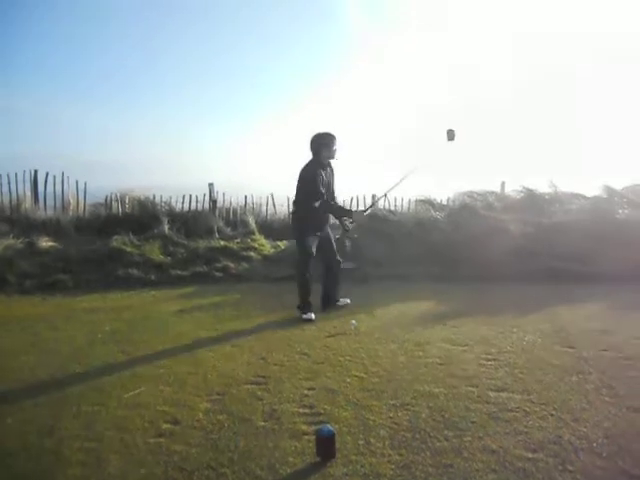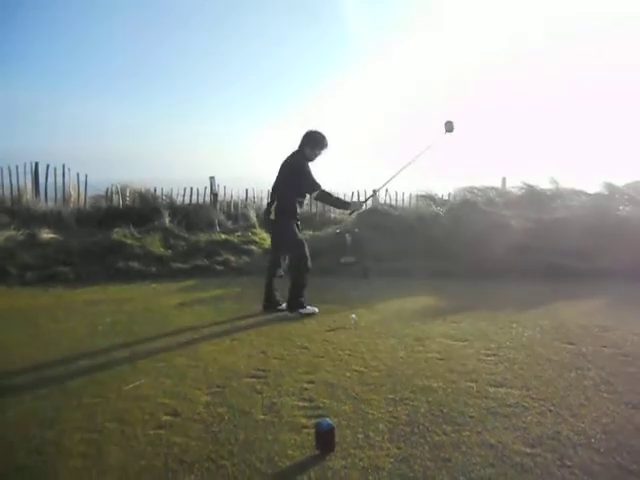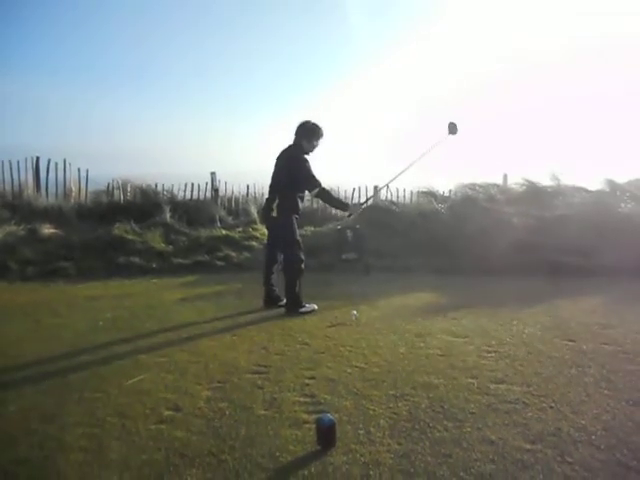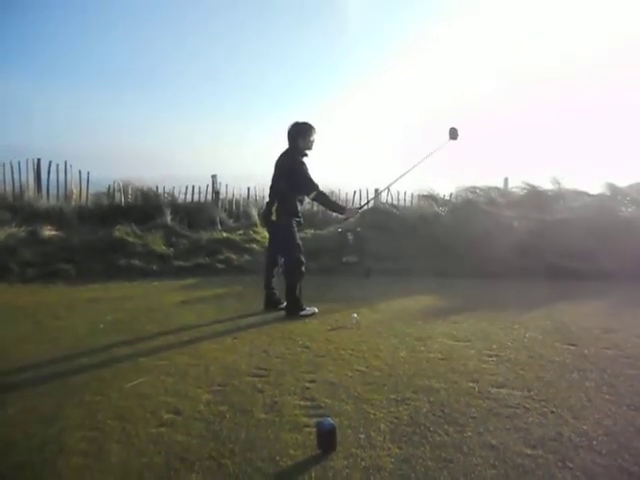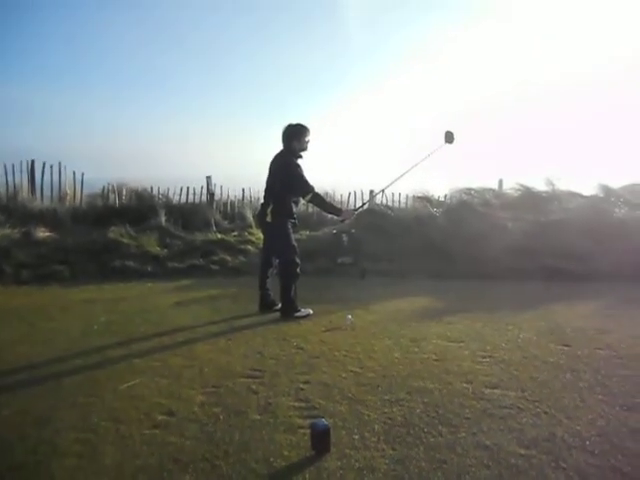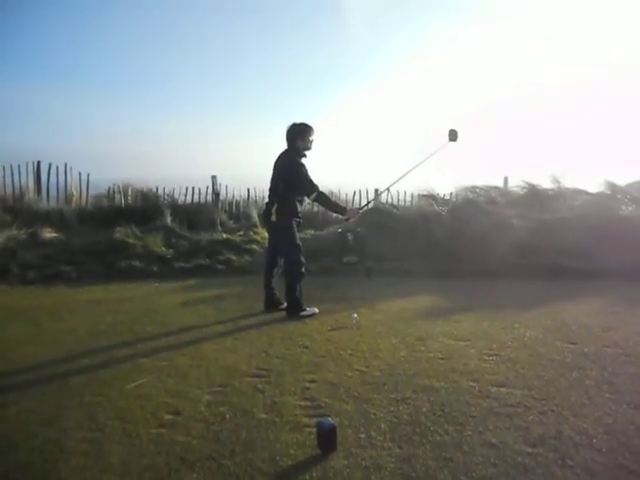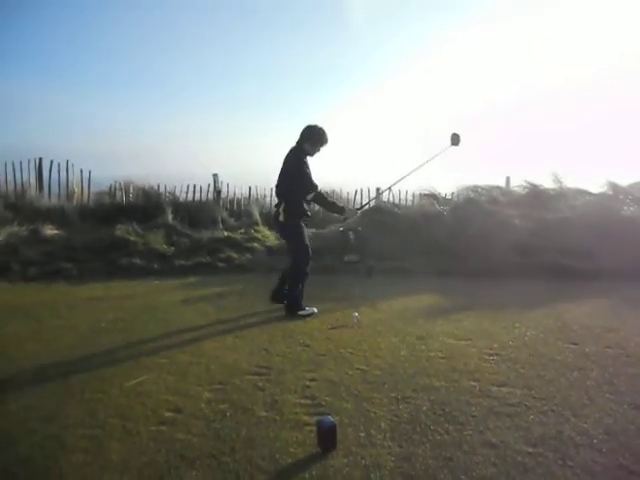
dt=0.5s
person 1, frame 1
left shoulder: (327, 168)
right shoulder: (311, 172)
left elbow: (330, 197)
right elbow: (321, 202)
left wrist: (342, 218)
right wrist: (349, 214)
left hip: (320, 222)
right hip: (304, 224)
left knee: (333, 261)
right knee: (306, 264)
left ankle: (330, 298)
right ankle: (306, 307)
person 1, frame 2
left shoulder: (295, 162)
right shoulder: (298, 165)
right elbow: (318, 193)
left wrist: (295, 218)
right wrist: (347, 205)
left hip: (279, 215)
right hip: (281, 216)
left knee: (277, 258)
right knee: (300, 256)
left ankle: (271, 301)
right ankle: (296, 302)
person 1, frame 3
left shoulder: (288, 154)
right shoulder: (297, 160)
right elbow: (317, 190)
right wrist: (346, 207)
left hip: (274, 211)
right hip: (282, 213)
left knee: (273, 254)
right knee: (295, 257)
left ankle: (272, 297)
right ankle: (294, 303)
person 1, frame 4
left shoulder: (288, 158)
right shoulder: (294, 162)
right elbow: (315, 193)
right wrist: (343, 210)
left hip: (276, 215)
right hip: (282, 217)
left knee: (274, 258)
right knee: (295, 260)
left ankle: (272, 300)
right ankle: (294, 306)
person 1, frame 5
left shoulder: (282, 159)
right shoulder: (289, 164)
right elbow: (311, 195)
right wrist: (339, 212)
left hip: (271, 216)
right hip: (278, 218)
left knee: (269, 259)
right knee: (291, 262)
left ankle: (266, 301)
right ankle: (289, 307)
person 1, frame 6
left shoulder: (286, 158)
right shoulder: (293, 163)
right elbow: (315, 194)
right wrist: (343, 211)
left hip: (276, 215)
right hip: (283, 218)
left knee: (274, 259)
right knee: (295, 261)
left ankle: (272, 301)
right ankle: (295, 307)
person 1, frame 7
left shoulder: (296, 158)
right shoulder: (297, 162)
right elbow: (314, 194)
right wrist: (342, 210)
left hip: (296, 215)
right hip: (291, 217)
left knee: (299, 258)
right knee: (302, 259)
left ankle: (280, 293)
right ankle: (294, 305)
